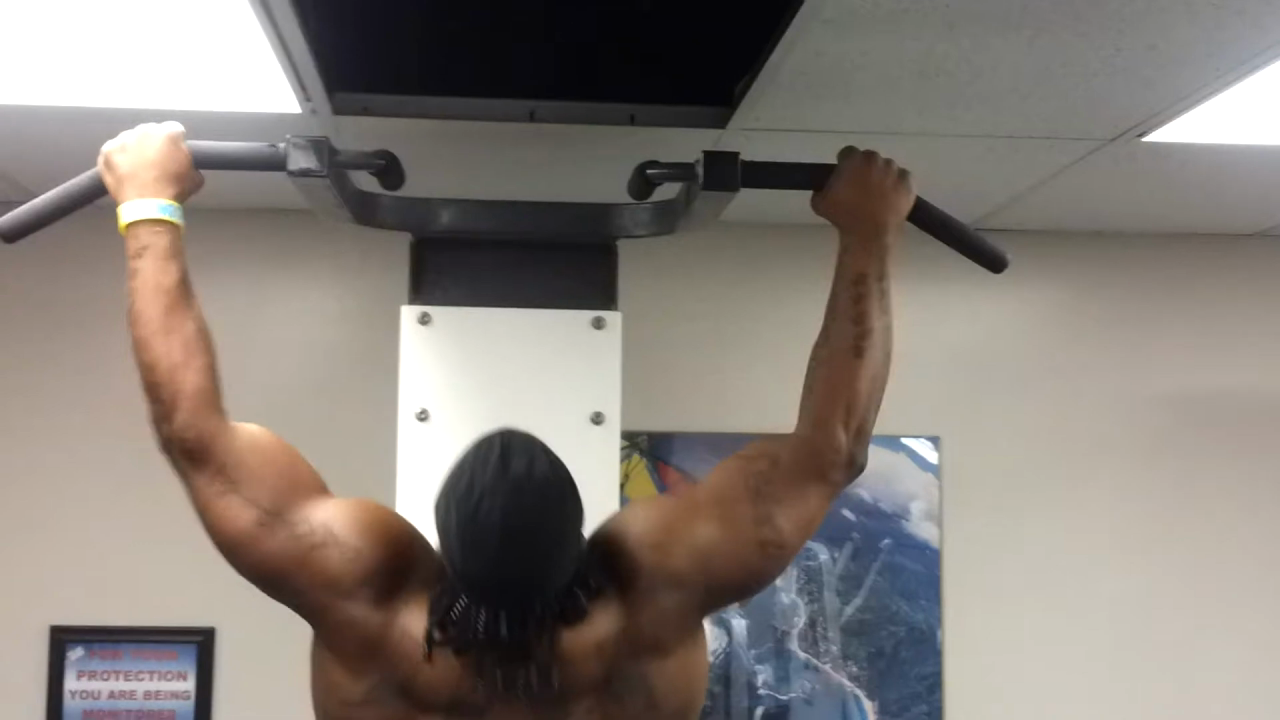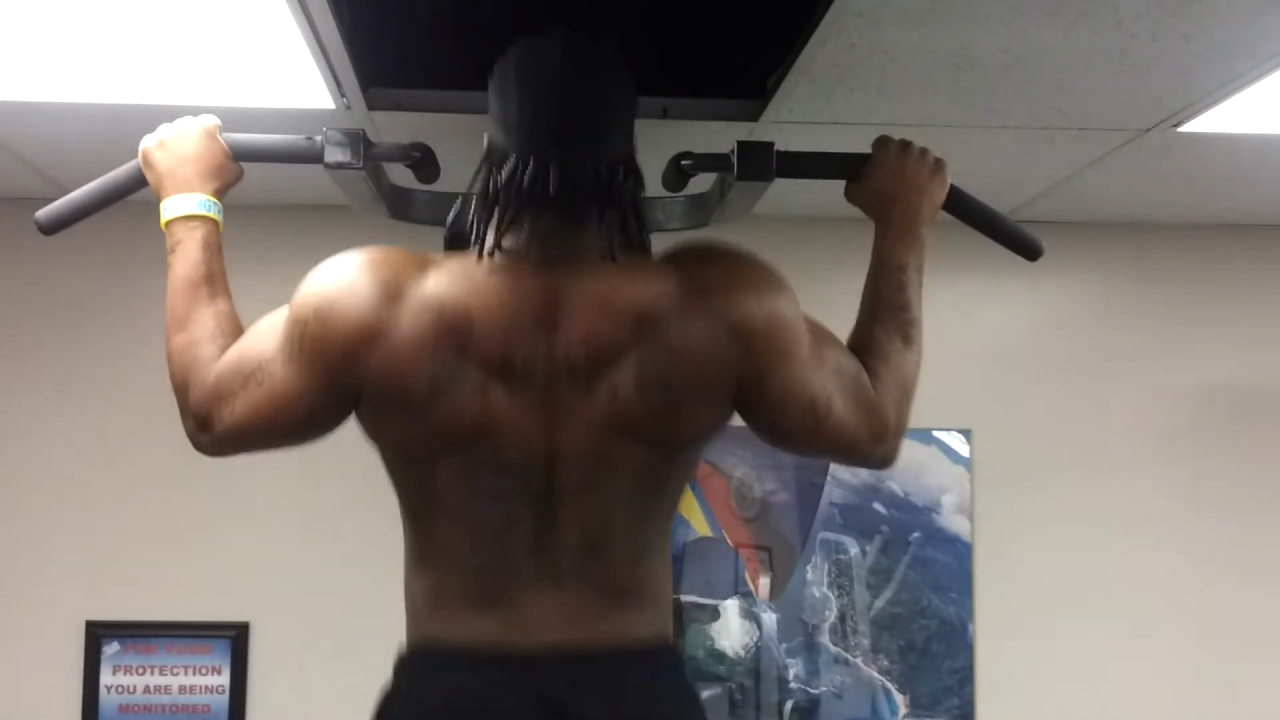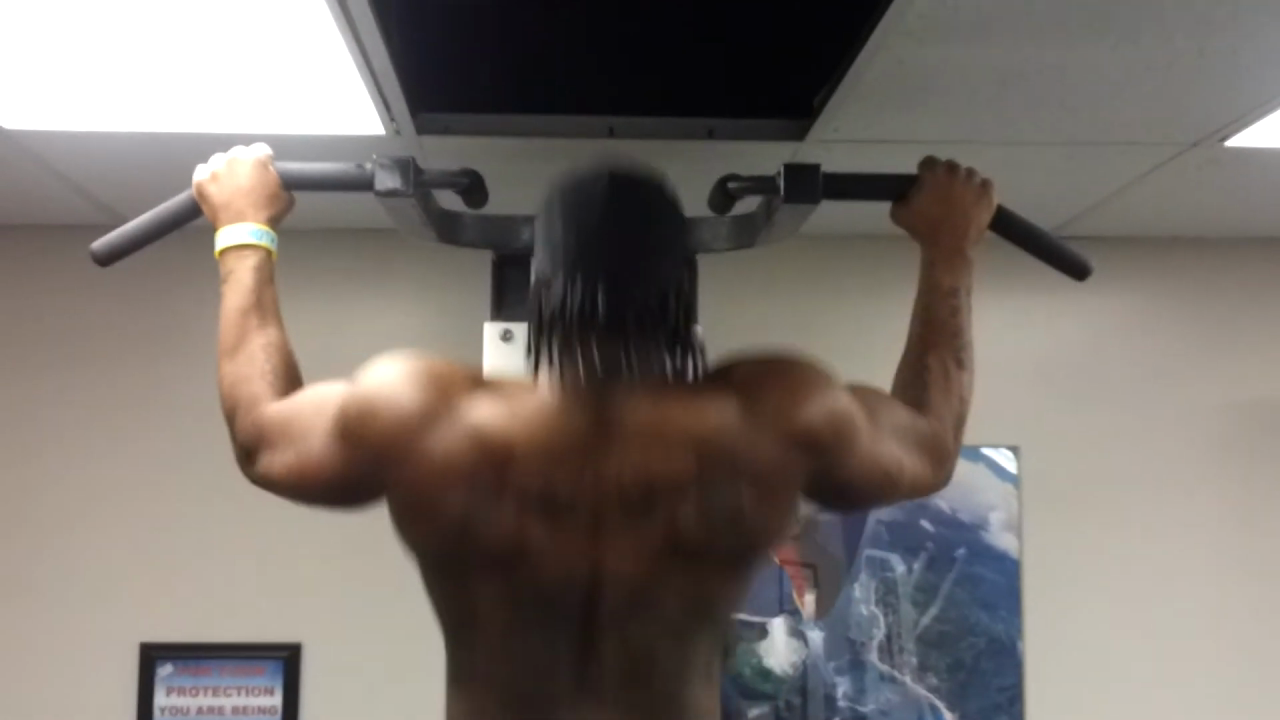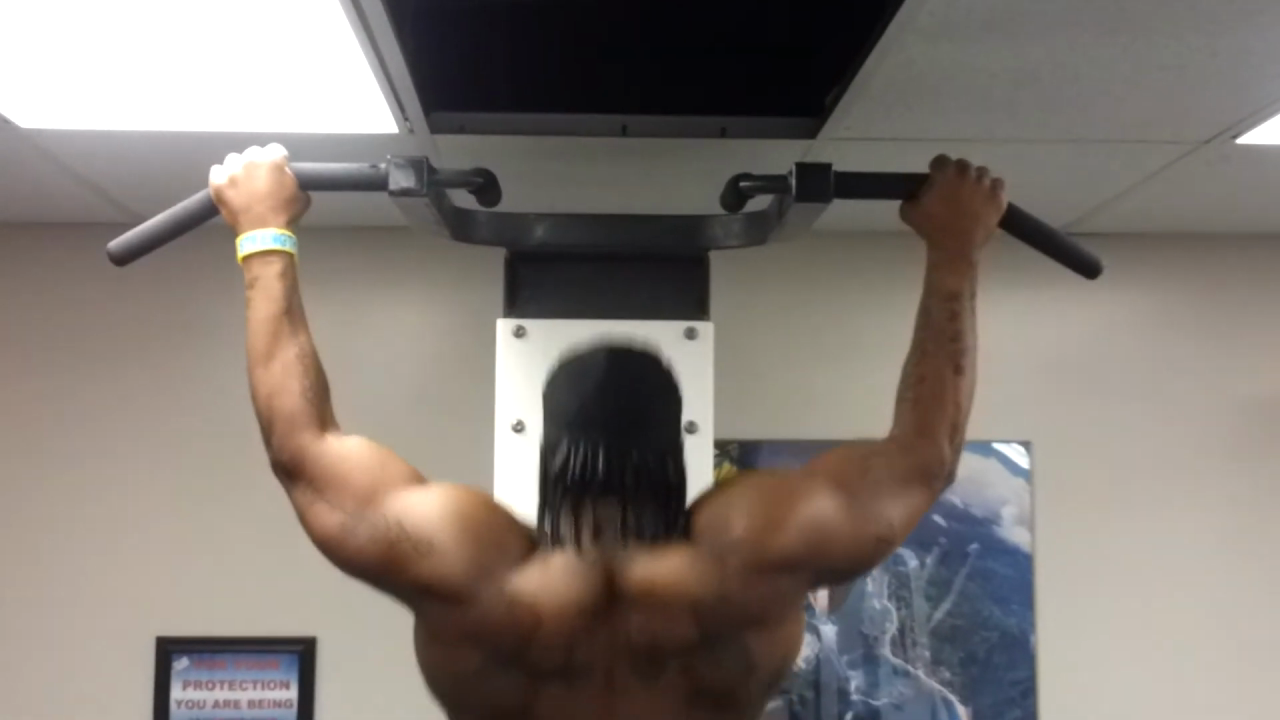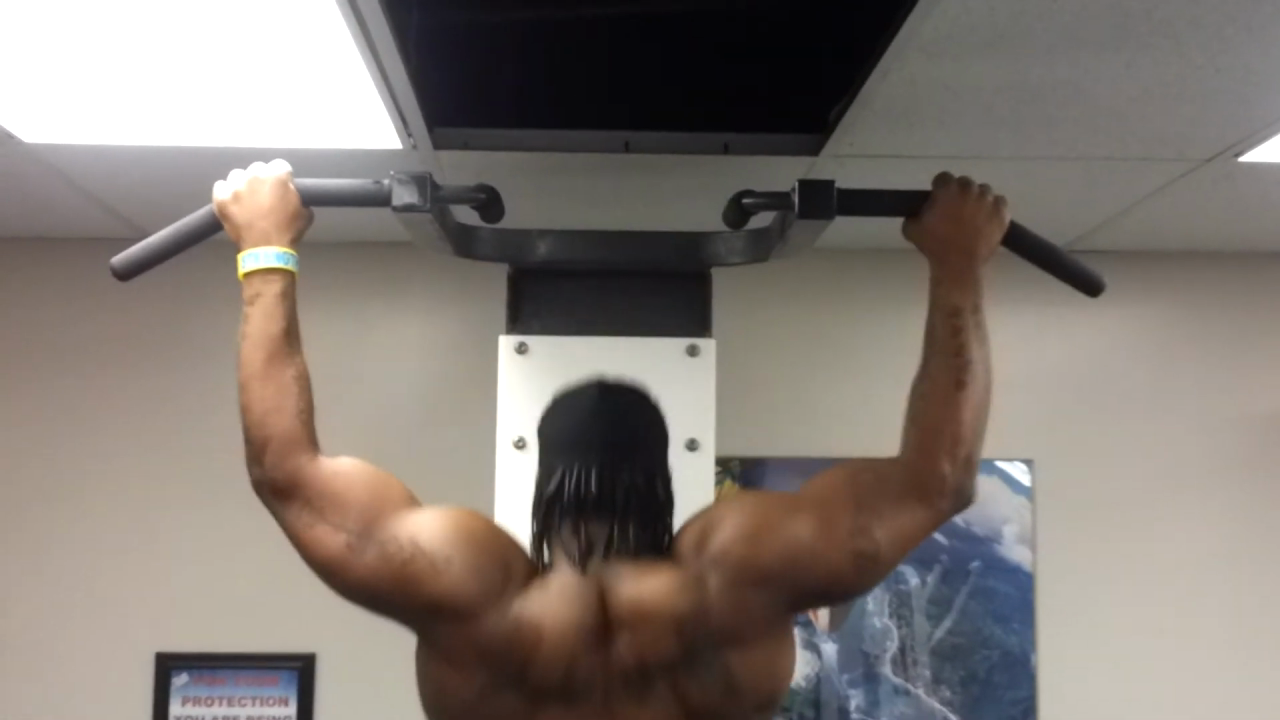
dt=1s
person 1, frame 1
left shoulder: (364, 607)
right shoulder: (651, 610)
left elbow: (191, 428)
right elbow: (833, 445)
left wrist: (149, 209)
right wrist: (866, 237)
person 1, frame 2
left shoulder: (375, 305)
right shoulder: (722, 309)
left elbow: (208, 409)
right elbow: (875, 423)
left wrist: (191, 200)
right wrist: (901, 221)
person 1, frame 3
left shoulder: (426, 416)
right shoulder: (767, 417)
left elbow: (258, 433)
right elbow: (930, 450)
left wrist: (243, 232)
right wrist: (948, 252)
person 1, frame 4
left shoulder: (465, 570)
right shoulder: (747, 566)
left elbow: (298, 444)
right elbow: (926, 456)
left wrist: (266, 238)
right wrist: (952, 254)
person 1, frame 5
left shoulder: (469, 597)
right shoulder: (732, 586)
left elbow: (285, 470)
right elbow: (937, 477)
left wrist: (267, 254)
right wrist: (956, 267)
